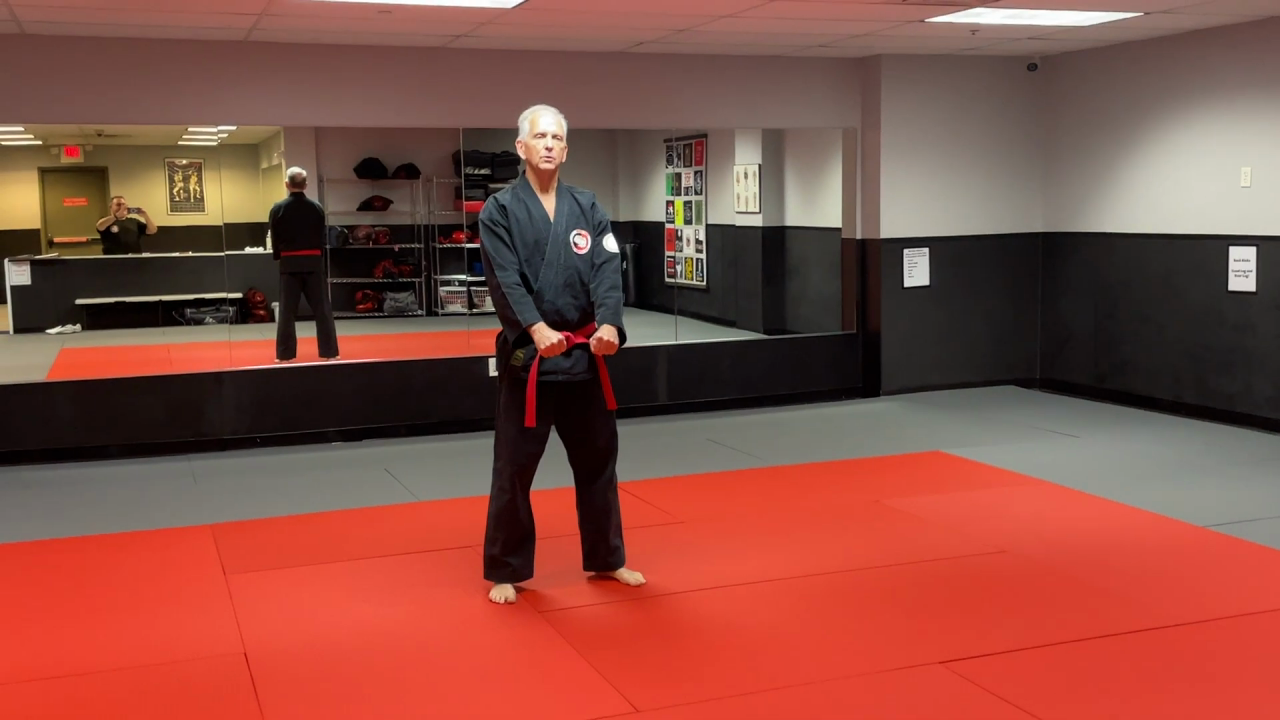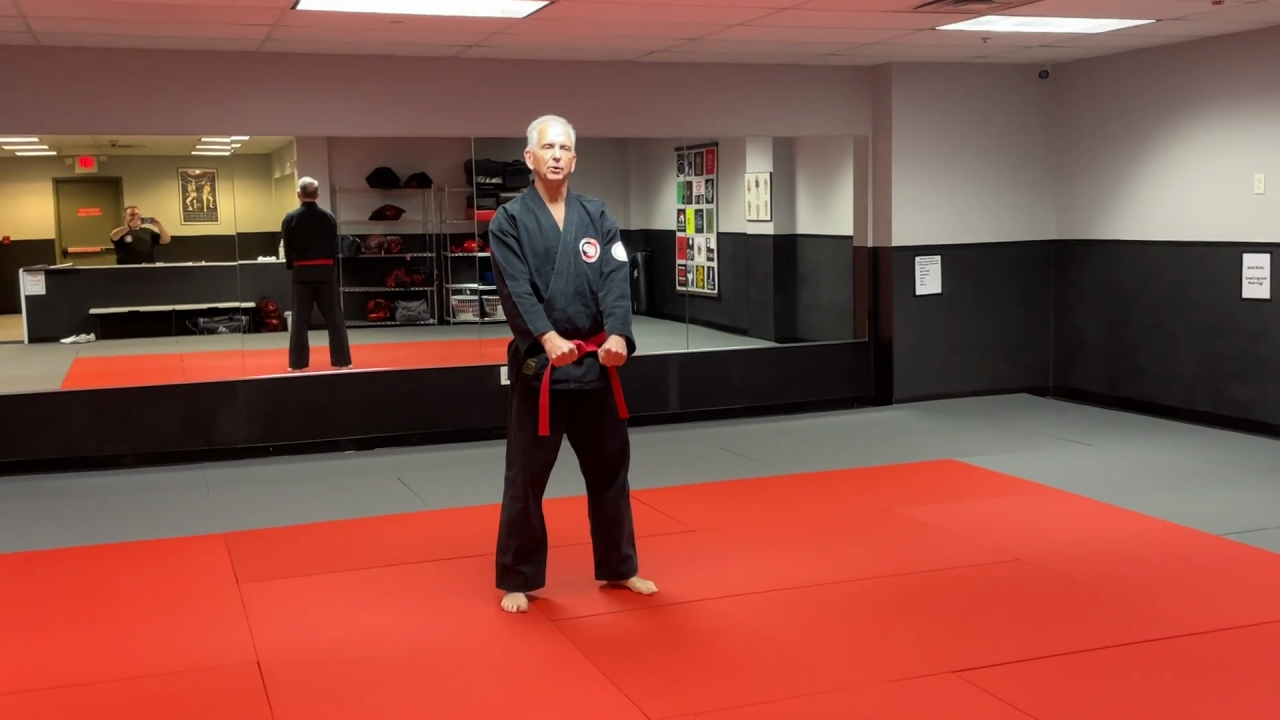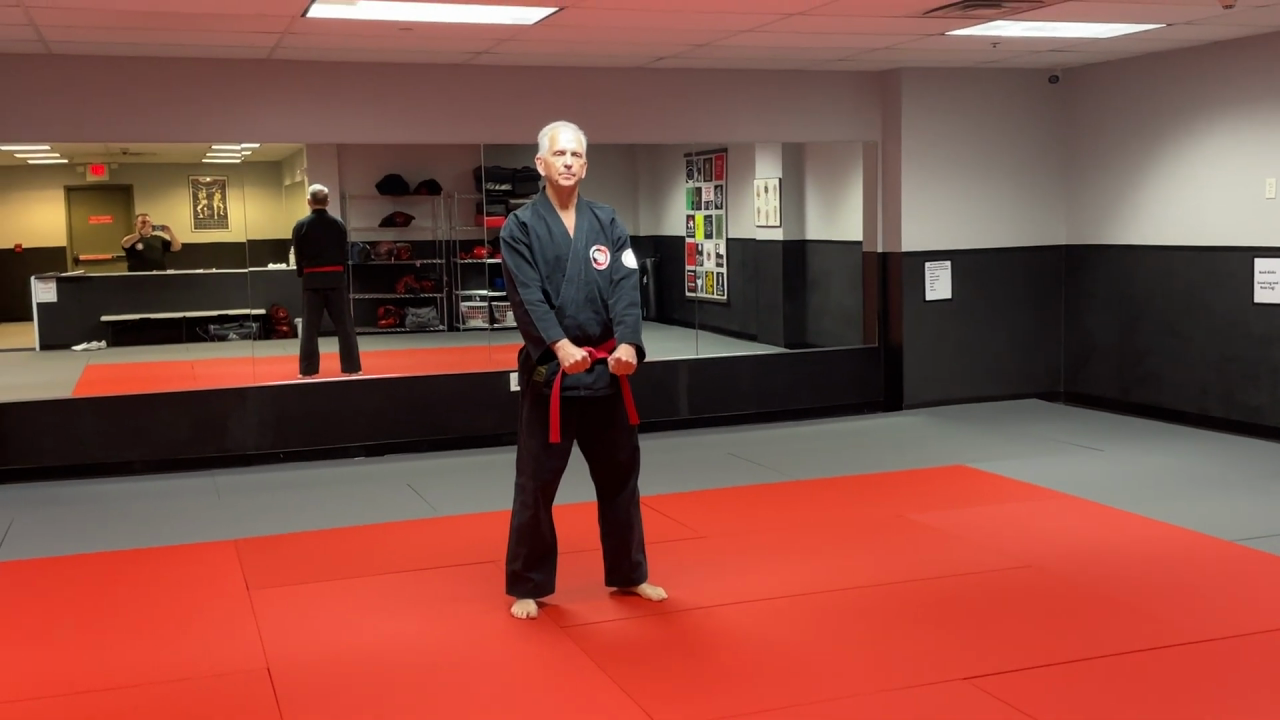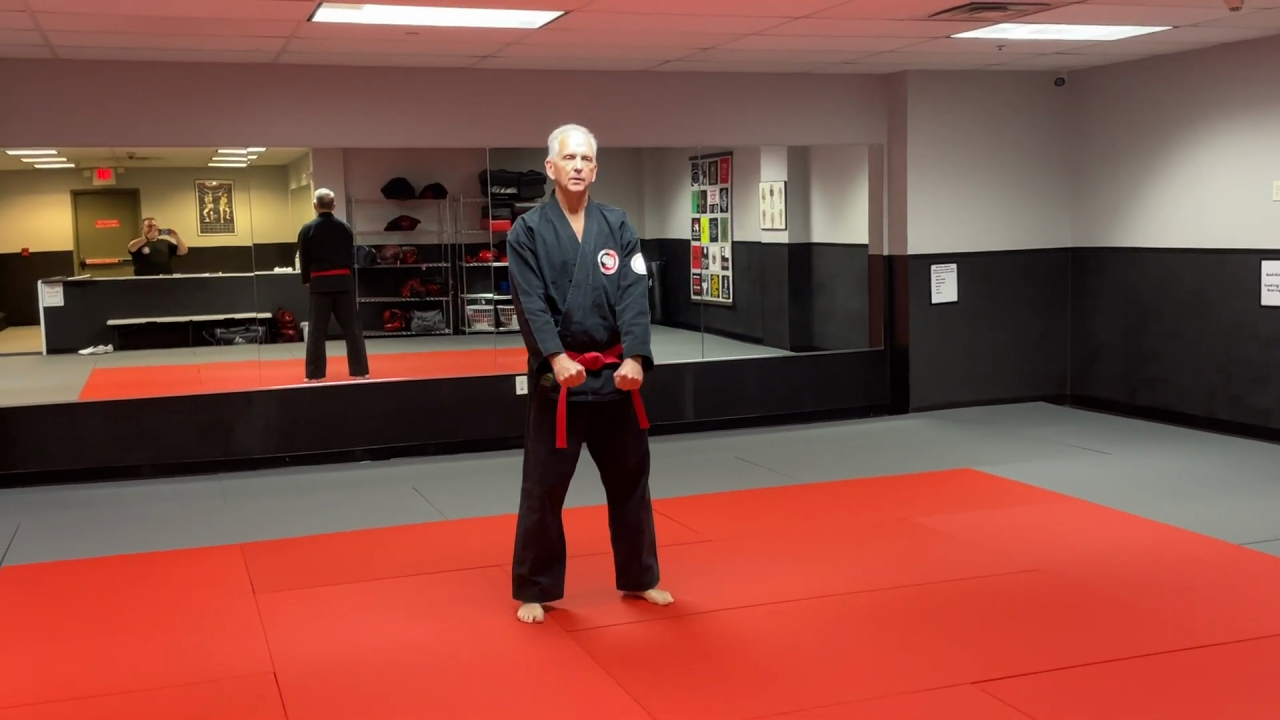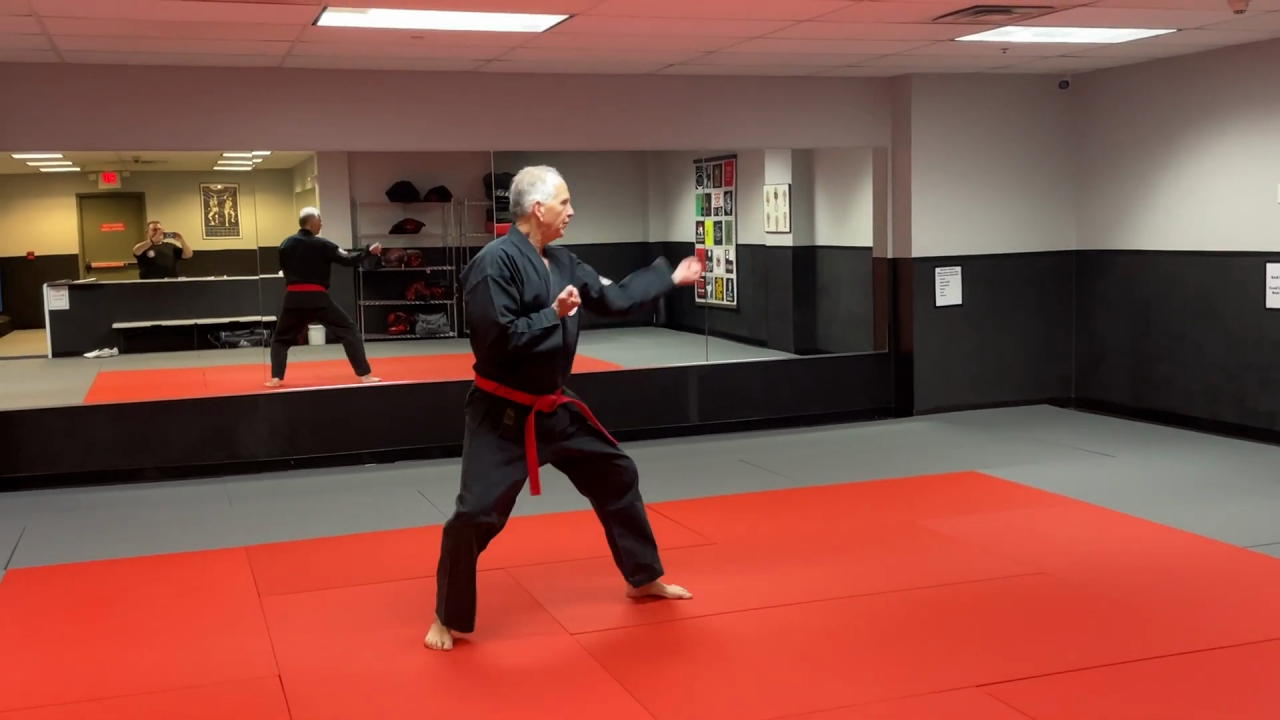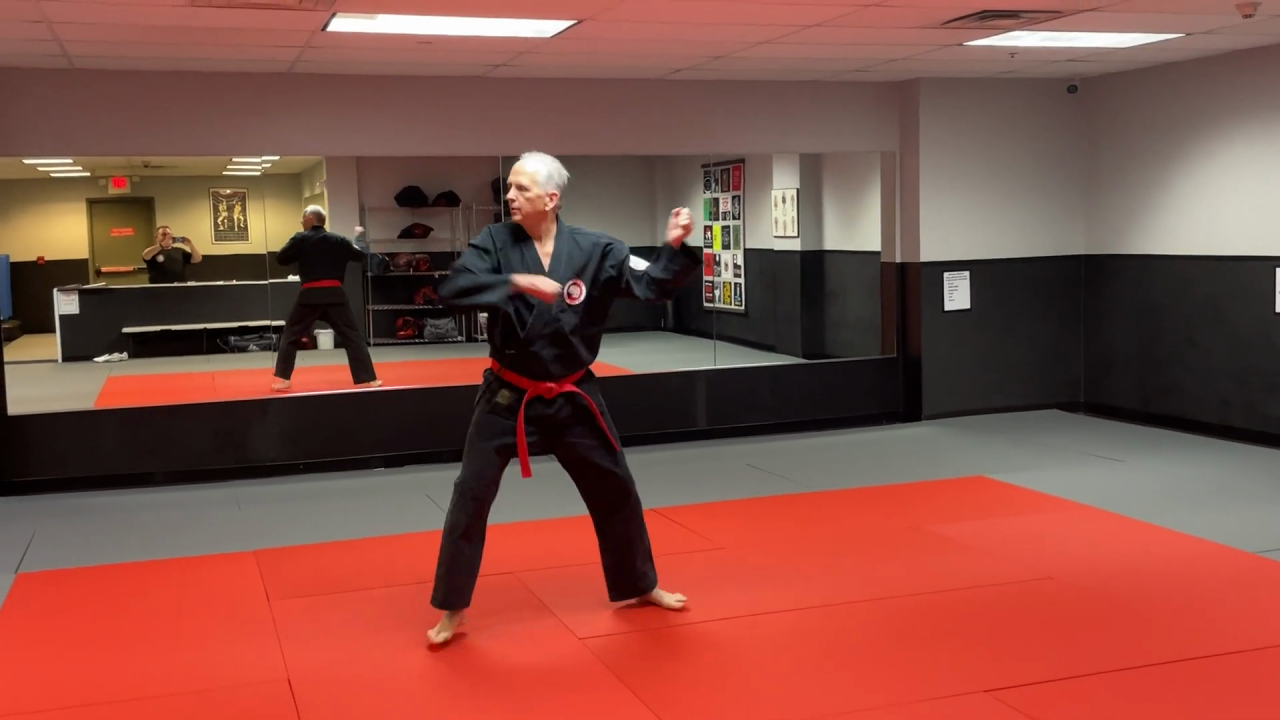
dt=0.7s
person 1, frame 1
left shoulder: (587, 207)
right shoulder: (500, 211)
left elbow: (607, 270)
right elbow: (505, 280)
left wrist: (609, 323)
right wrist: (536, 329)
left hip: (584, 353)
right hip: (526, 355)
left knee: (597, 460)
right knee: (514, 468)
left ankle: (606, 559)
right ankle: (505, 572)
person 1, frame 2
left shoulder: (596, 215)
right shoulder: (509, 220)
left elbow: (615, 279)
right elbow: (515, 289)
left wrist: (617, 334)
right wrist: (547, 338)
left hip: (595, 361)
right hip: (538, 363)
left knee: (609, 468)
right knee: (526, 476)
left ankle: (618, 568)
right ankle: (517, 579)
person 1, frame 3
left shoulder: (606, 222)
right shoulder: (520, 227)
left elbow: (625, 287)
right elbow: (527, 297)
left wrist: (627, 343)
right wrist: (561, 346)
left hip: (605, 368)
right hip: (548, 370)
left knee: (619, 474)
right knee: (536, 483)
left ankle: (628, 574)
right ankle: (527, 586)
person 1, frame 4
left shoulder: (617, 225)
right shoulder: (528, 231)
left elbow: (633, 296)
right elbow: (531, 304)
left wrist: (635, 358)
right wrist: (556, 358)
left hip: (613, 371)
right hip: (557, 374)
left knee: (629, 478)
right knee: (545, 486)
left ankle: (638, 579)
right ankle: (534, 590)
person 1, frame 5
left shoulder: (563, 262)
right shoulder: (494, 262)
left elbow: (612, 298)
right elbow: (499, 338)
left wrist: (671, 276)
right wrist: (553, 314)
left hip: (554, 407)
right hip: (502, 412)
left knee: (617, 475)
right knee: (476, 514)
left ankle: (644, 577)
right ankle: (449, 617)
person 1, frame 6
left shoulder: (593, 248)
right shoulder: (495, 242)
left elbow: (649, 284)
right elbow: (455, 288)
left wrist: (675, 247)
right wrist: (517, 284)
left hip: (571, 394)
right hip: (508, 395)
left knee: (615, 488)
right knee: (472, 492)
left ankle: (639, 586)
right ankle: (450, 608)
person 2, frame 1
left shoulder: (278, 209)
right shoulder: (316, 208)
left elbow: (275, 239)
right elbow: (323, 237)
left hip: (289, 263)
right hip: (313, 261)
left knee: (287, 310)
right knee: (322, 308)
left ankle: (285, 354)
right ankle: (330, 352)
person 2, frame 2
left shoulder: (290, 219)
right shoulder: (328, 217)
left elbow: (287, 249)
right elbow: (335, 247)
left hip: (302, 272)
right hip: (325, 271)
left knee: (300, 319)
right knee: (334, 317)
left ankle: (297, 363)
right ankle: (342, 361)
person 2, frame 3
left shoulder: (301, 226)
right shoulder: (339, 224)
left elbow: (298, 257)
right elbow: (345, 254)
left hip: (312, 279)
right hip: (335, 278)
left knee: (310, 326)
right knee: (344, 324)
left ankle: (308, 370)
right ankle: (352, 367)
person 2, frame 4
left shoulder: (308, 229)
right shoulder: (345, 228)
left elbow: (304, 259)
right elbow: (351, 257)
left wrist: (307, 280)
left hip: (320, 283)
right hip: (343, 281)
left knee: (317, 330)
right knee: (352, 327)
left ankle: (314, 374)
right ankle: (359, 372)
person 2, frame 5
left shoulder: (286, 245)
right shoulder: (322, 245)
right elbow: (347, 260)
right wrist: (369, 252)
left hip: (294, 299)
right hip: (317, 298)
left knee: (281, 338)
right knee: (349, 331)
left ankle: (276, 377)
right ankle: (364, 374)
person 2, frame 6
left shoulder: (301, 239)
right shoulder: (338, 240)
left elbow: (281, 259)
right elbow: (360, 255)
left wrist: (300, 254)
right wrist: (358, 237)
left hip: (310, 295)
right hip: (334, 294)
left knee: (291, 335)
right knee: (352, 336)
left ankle: (282, 378)
right ankle: (368, 379)
